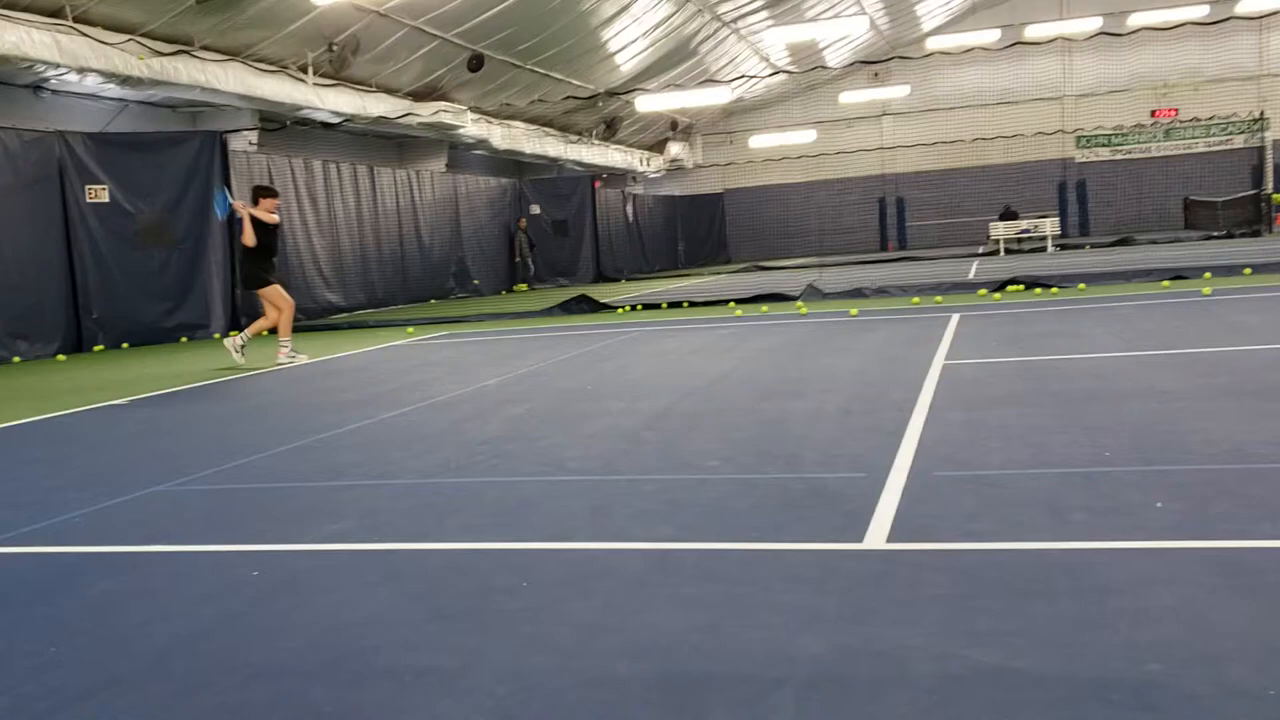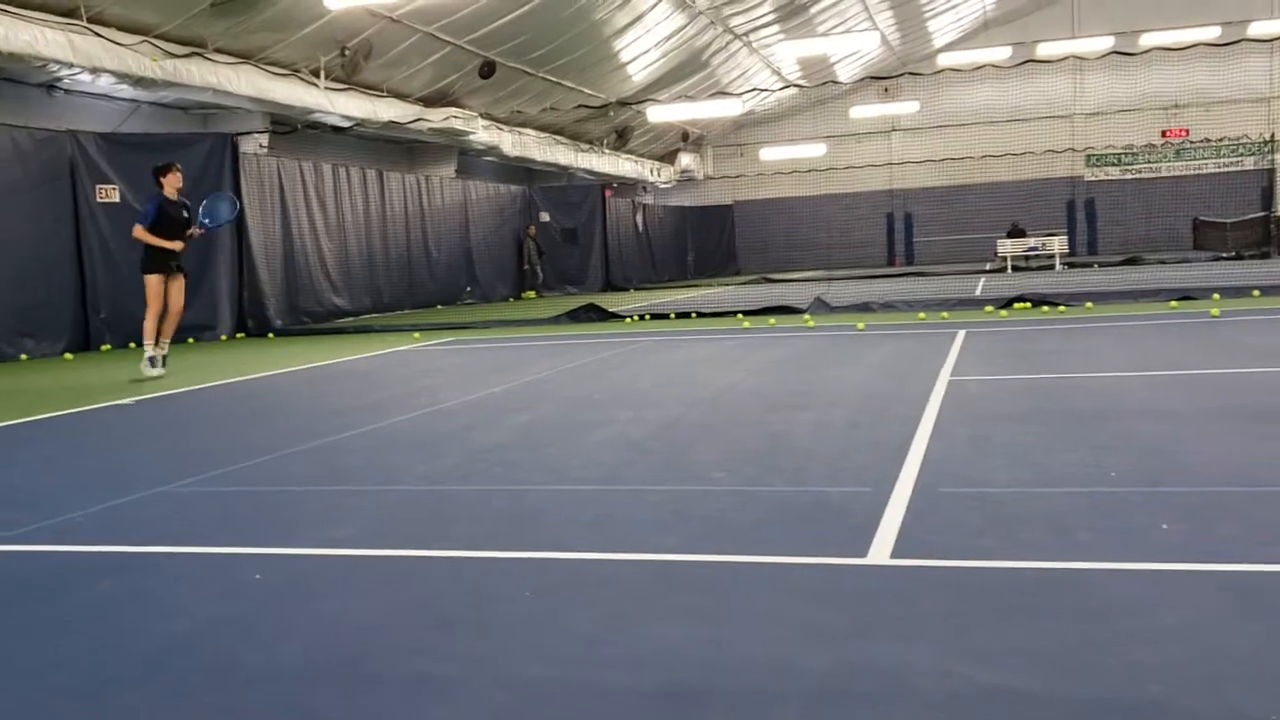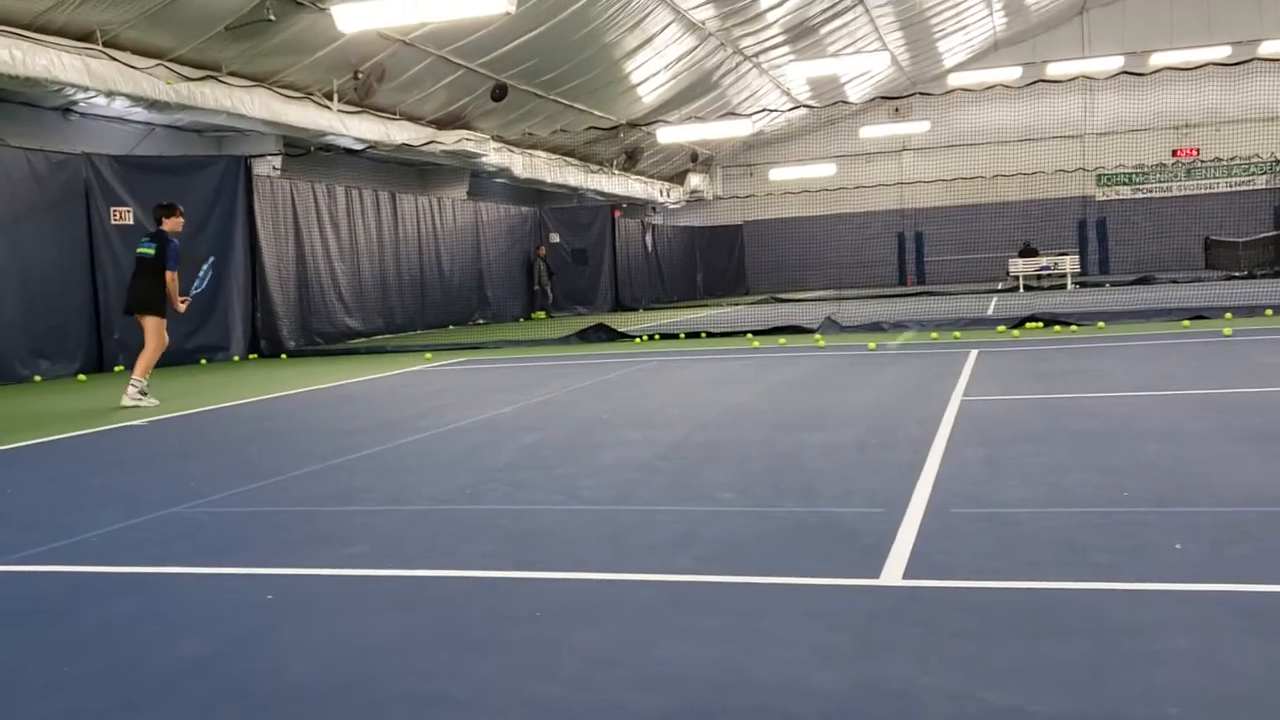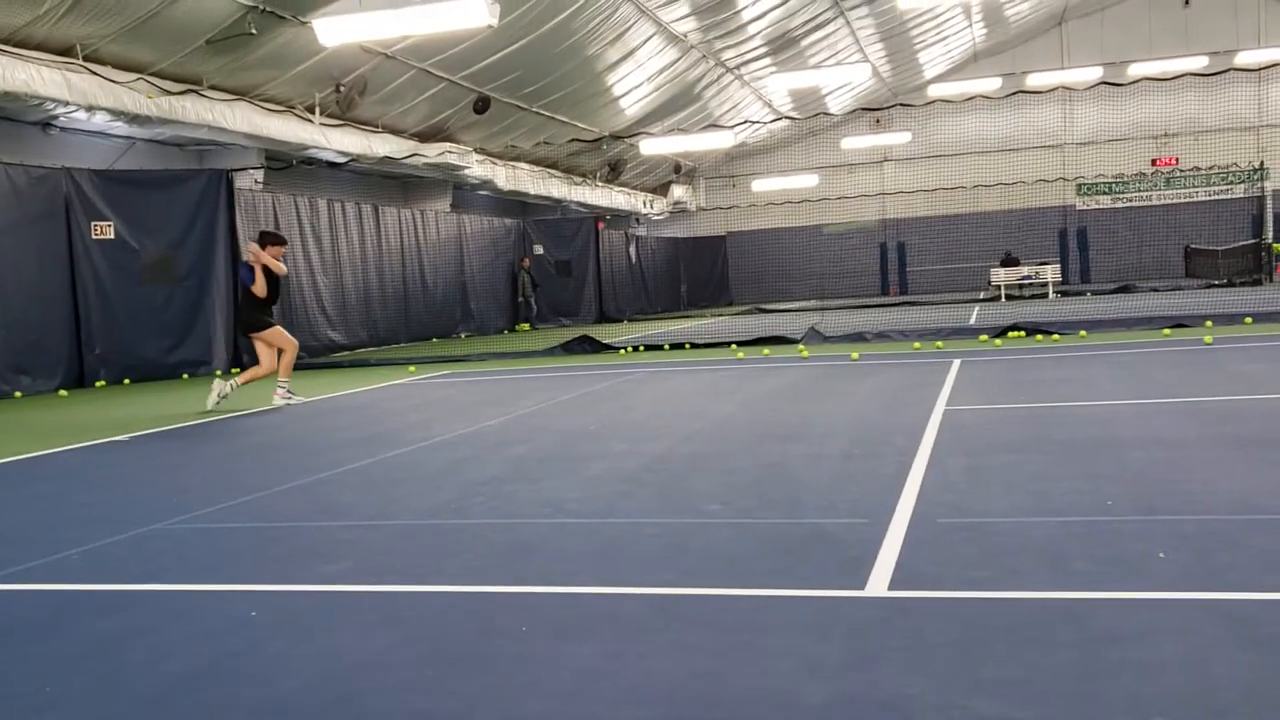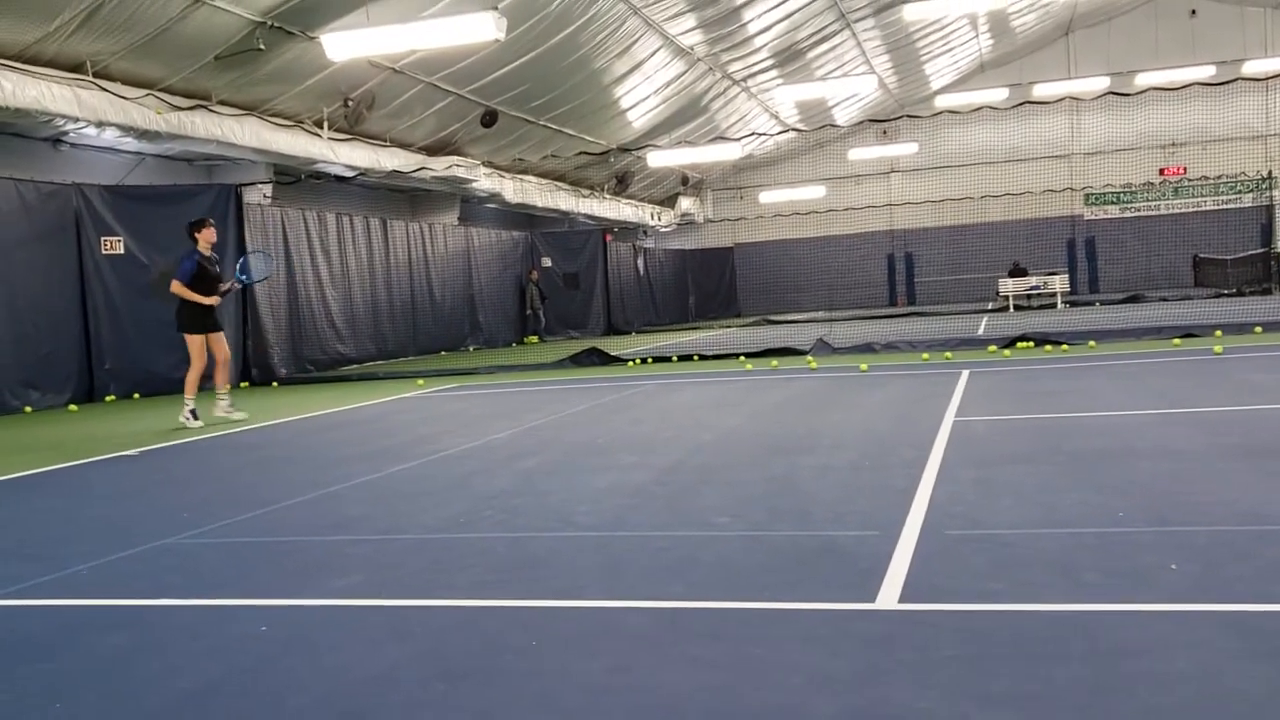
dt=1s
person 1, frame 1
left shoulder: (273, 217)
right shoulder: (249, 221)
left elbow: (272, 219)
right elbow: (250, 242)
left wrist: (248, 210)
right wrist: (245, 215)
left hip: (267, 271)
right hip: (254, 273)
left knee: (275, 317)
right knee: (288, 305)
left ankle: (237, 341)
right ankle: (285, 351)
person 1, frame 2
left shoulder: (184, 204)
right shoulder: (155, 203)
right elbow: (137, 232)
left wrist: (192, 233)
right wrist: (167, 244)
left hip: (175, 260)
right hip: (155, 259)
left knee: (176, 309)
right knee: (155, 308)
left ankle: (160, 354)
right ankle: (149, 356)
person 1, frame 3
left shoulder: (146, 241)
right shoulder: (170, 243)
right elbow: (170, 278)
left wrist: (173, 299)
right wrist: (176, 303)
left hip: (135, 295)
right hip: (151, 297)
left knee: (161, 341)
right knee: (154, 346)
left ankle: (139, 385)
right ankle: (131, 391)
person 1, frame 4
left shoulder: (275, 261)
right shoulder: (249, 268)
left elbow: (283, 272)
right elbow: (261, 293)
left wrist: (261, 257)
right wrist: (258, 265)
left hip: (264, 316)
right hip: (251, 317)
left knee: (269, 366)
right knee: (291, 345)
left ankle: (225, 386)
right ankle: (281, 392)
person 1, frame 5
left shoulder: (214, 259)
right shoulder: (192, 260)
right elbow: (175, 287)
left wrist: (225, 287)
right wrist: (204, 300)
left hip: (209, 315)
right hip: (192, 316)
left knee: (224, 358)
right knee: (199, 364)
left ankle: (223, 404)
right ankle: (187, 411)
